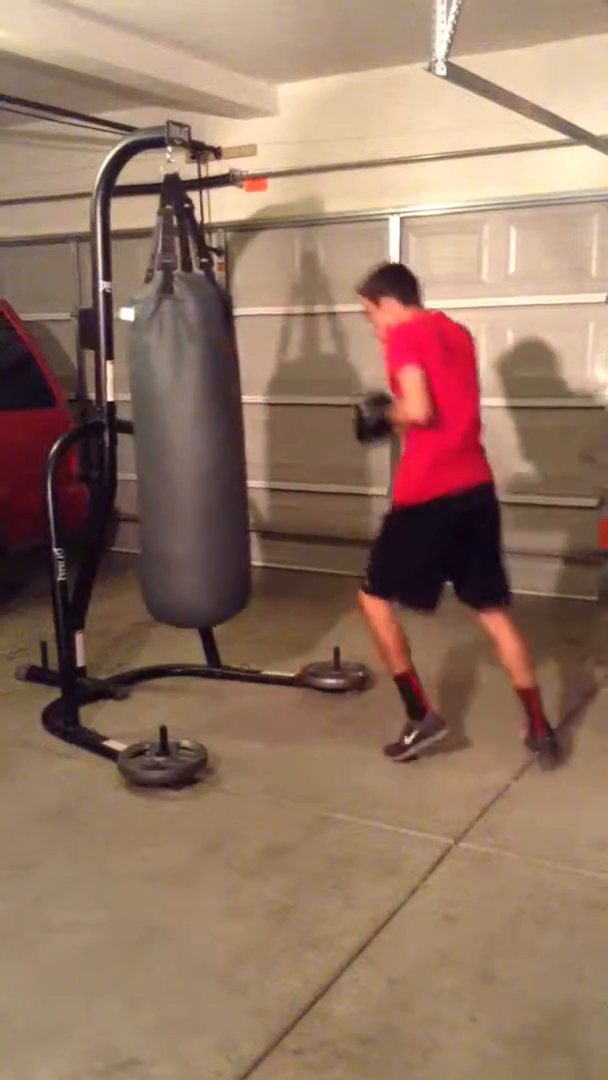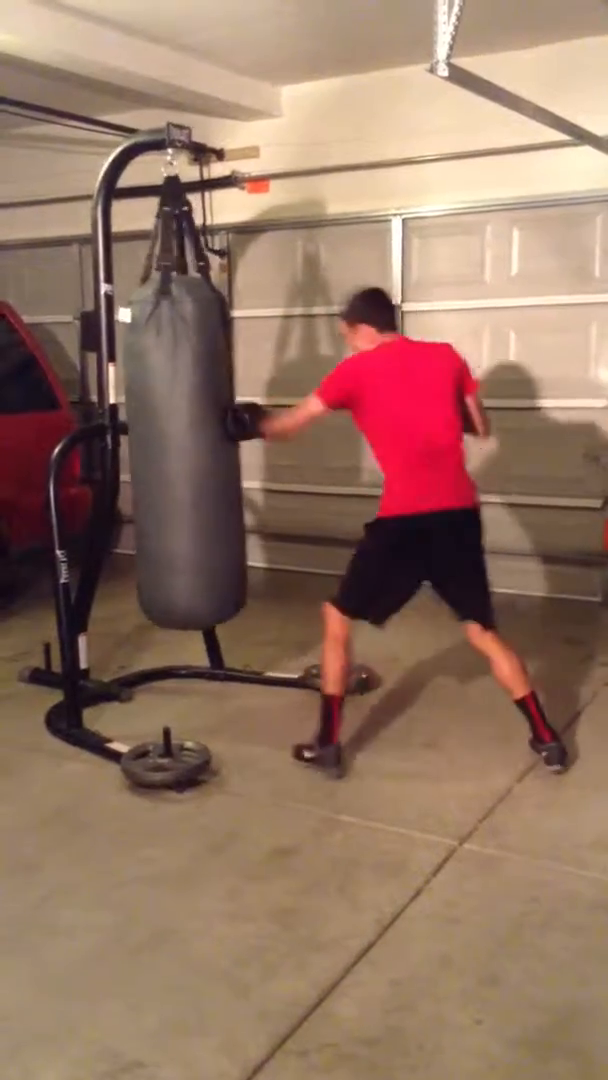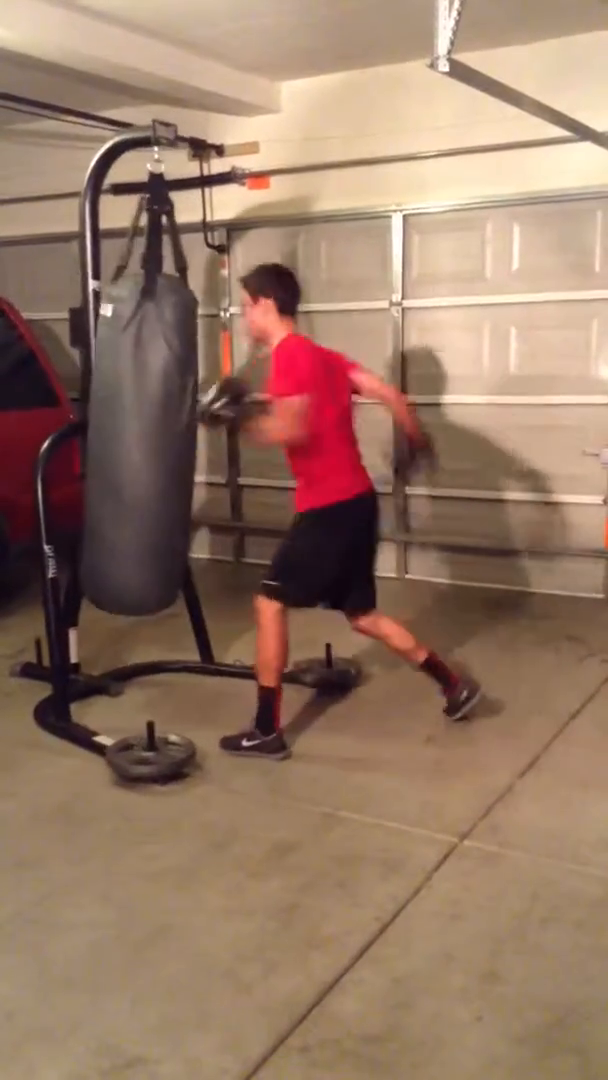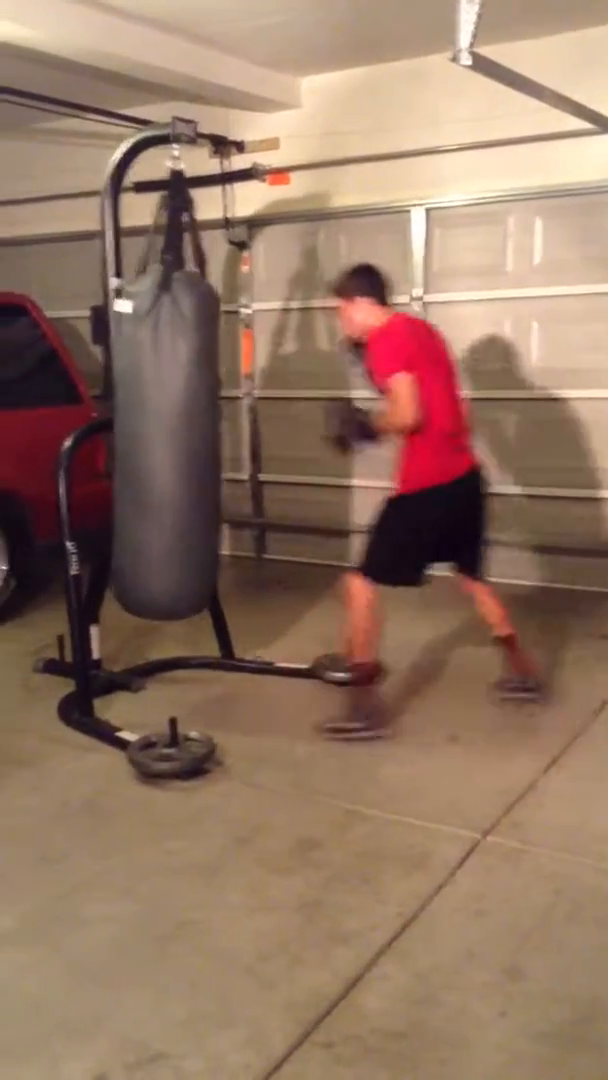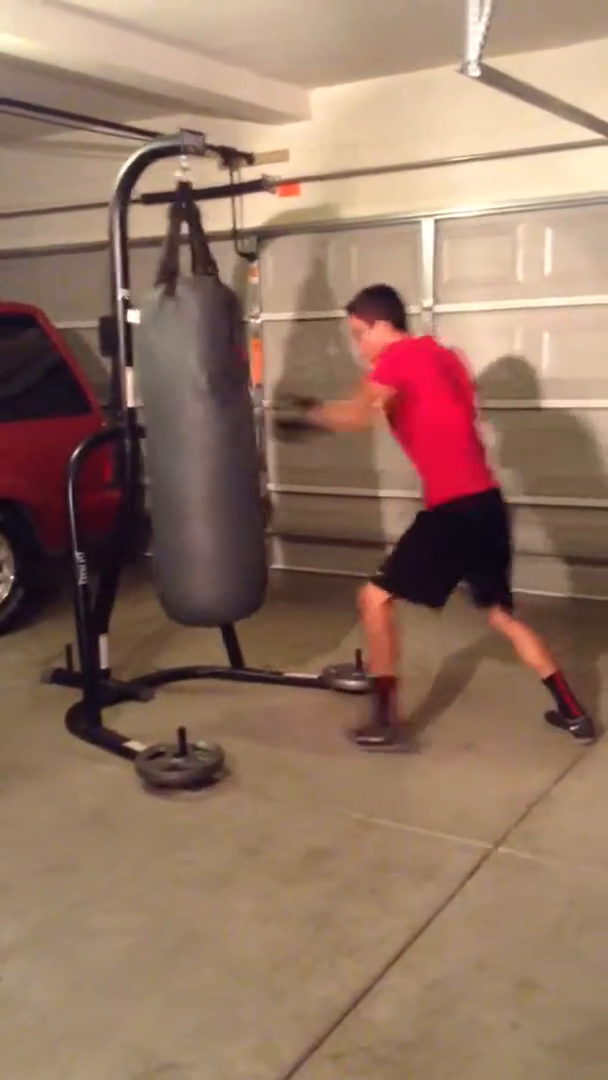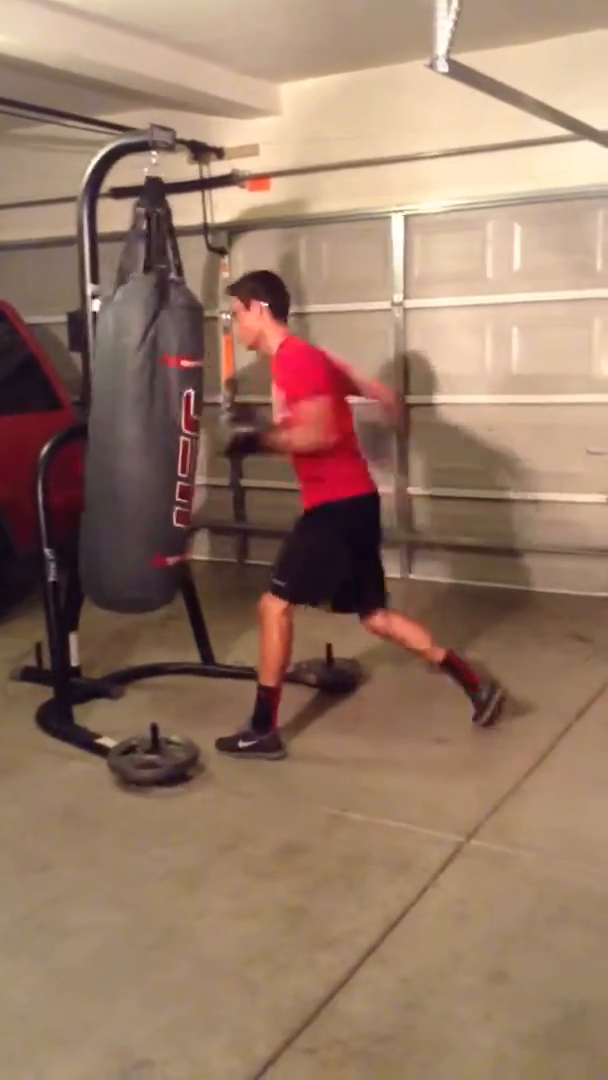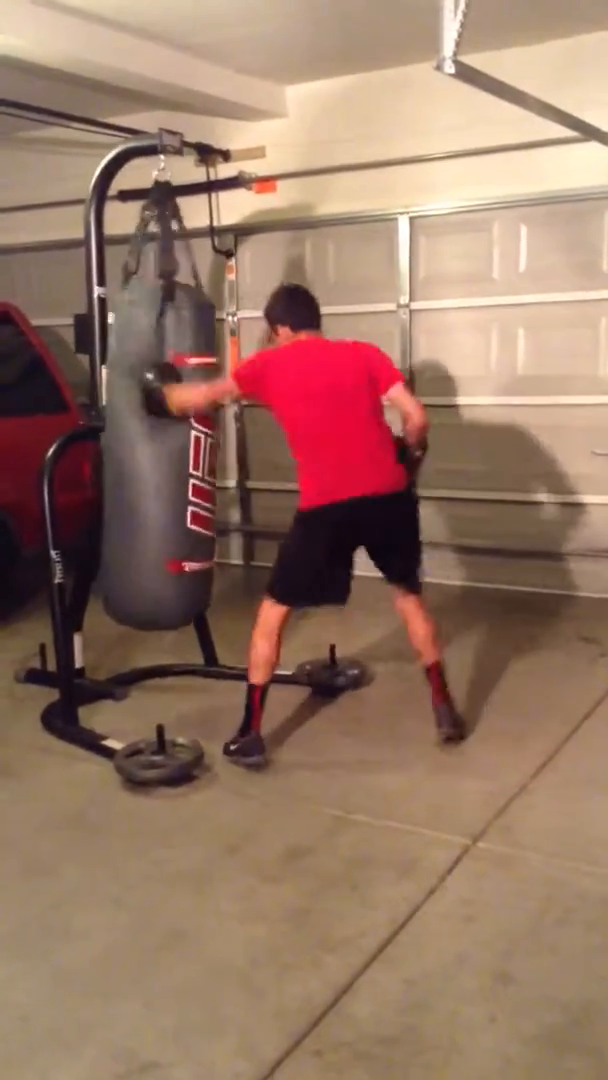
dt=0.5s
person 1, frame 1
left shoulder: (405, 334)
right shoulder: (458, 333)
left elbow: (420, 410)
left wrist: (382, 416)
left hip: (423, 497)
right hip: (475, 489)
left knee: (374, 599)
right knee: (492, 614)
left ankle: (421, 716)
right ankle: (541, 733)
person 1, frame 2
left shoulder: (357, 369)
right shoulder: (447, 356)
left elbow: (293, 422)
right elbow: (478, 426)
left wrist: (255, 425)
left hip: (404, 518)
right hip: (458, 511)
left knee: (337, 617)
right knee: (482, 632)
left ankle: (327, 741)
right ankle: (547, 739)
person 1, frame 3
left shoulder: (289, 354)
right shoulder: (322, 356)
left elbow: (288, 431)
right elbow: (386, 392)
left wrist: (239, 419)
right wrist: (414, 434)
left hip: (333, 507)
right hip: (351, 500)
left knee: (270, 606)
right knee: (359, 614)
left ankle: (267, 731)
right ankle: (452, 683)
person 1, frame 4
left shoulder: (387, 341)
right shoulder: (420, 329)
left elbow: (408, 416)
left wrist: (367, 426)
left hip: (425, 486)
right hip: (463, 475)
left knee: (361, 586)
right knee: (471, 577)
left ankle: (365, 707)
right ankle: (522, 673)
person 1, frame 5
left shoulder: (401, 357)
right shoulder: (442, 354)
left elbow: (362, 413)
left wrist: (309, 417)
left hip: (458, 505)
right hip: (483, 501)
left knee: (375, 599)
right knee: (498, 611)
left ankle: (385, 721)
right ankle: (574, 713)
person 1, frame 6
left shoulder: (297, 361)
right shoulder: (311, 358)
left elbow: (320, 434)
right elbow: (385, 397)
left wrist: (261, 437)
left hip: (336, 506)
right hip: (356, 499)
left knee: (275, 606)
right knee: (373, 615)
left ankle: (263, 730)
right ankle: (477, 686)
person 1, frame 7
left shoulder: (268, 364)
right shoulder: (366, 354)
left elbow: (196, 398)
right elbow: (416, 420)
left wrist: (166, 391)
right wrist: (407, 450)
left hip: (323, 507)
right hip: (385, 496)
left knee: (272, 612)
right knee: (408, 594)
left ankle: (249, 735)
right ankle: (444, 710)
